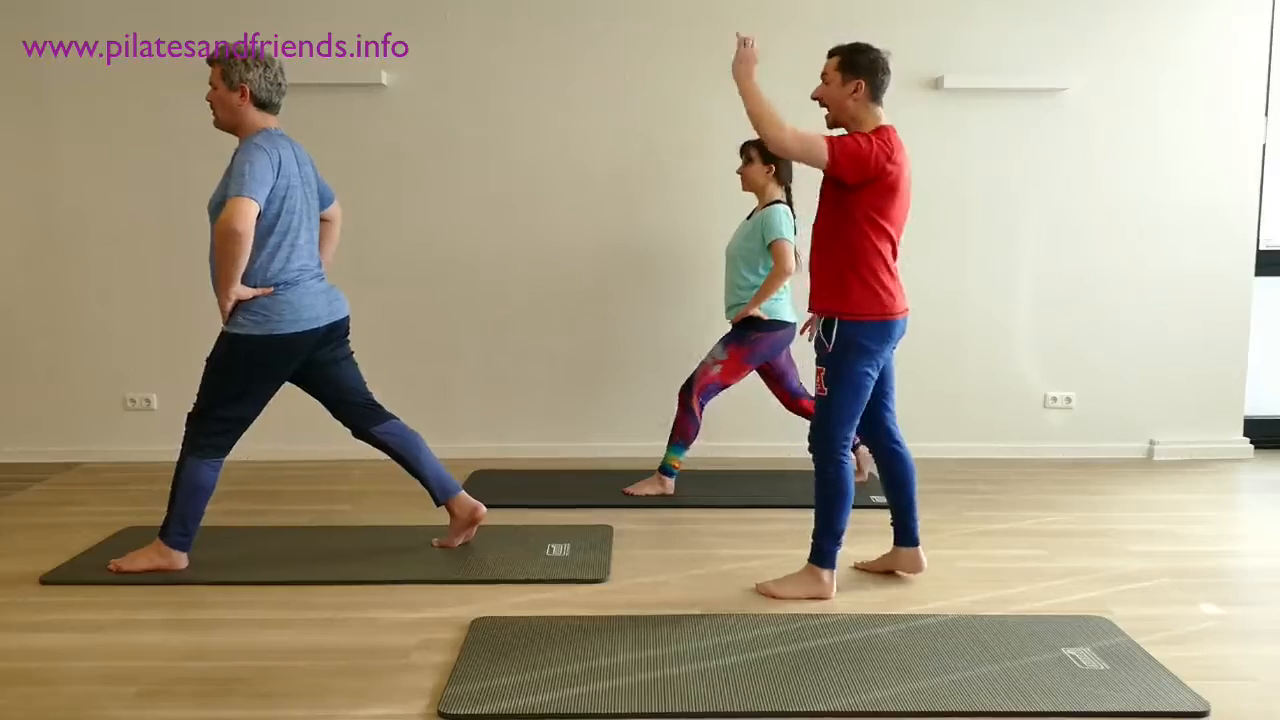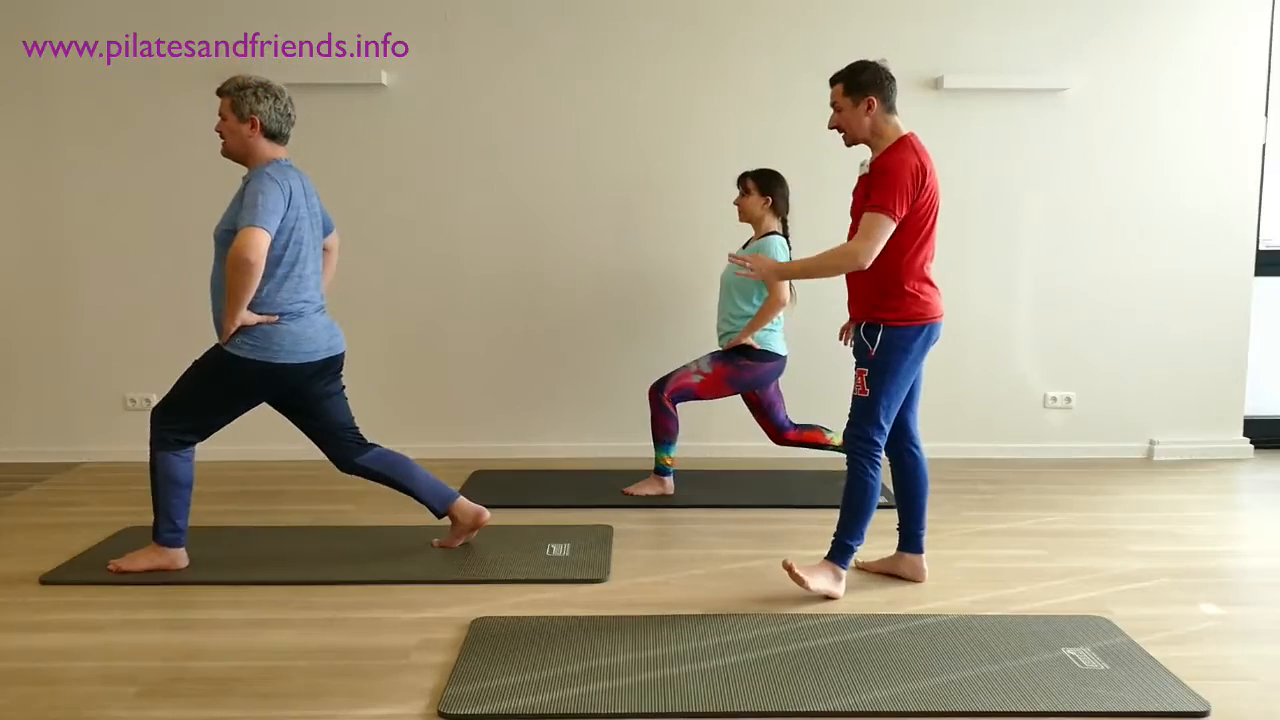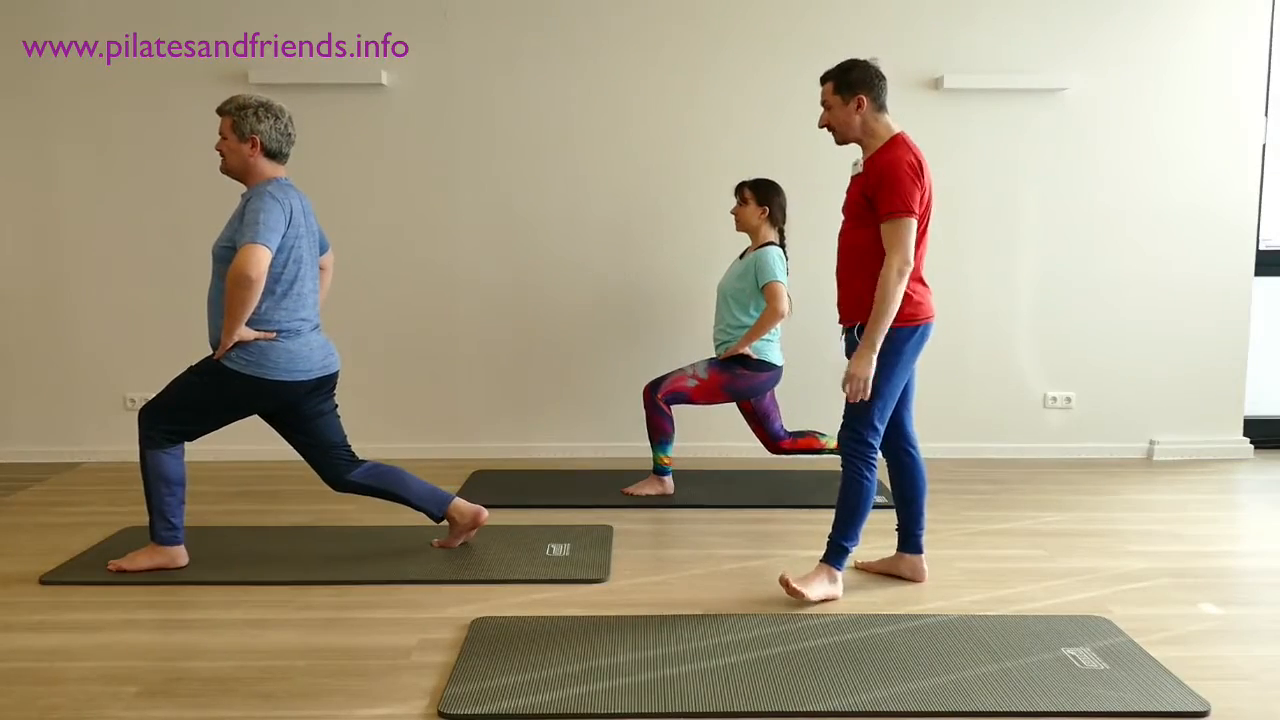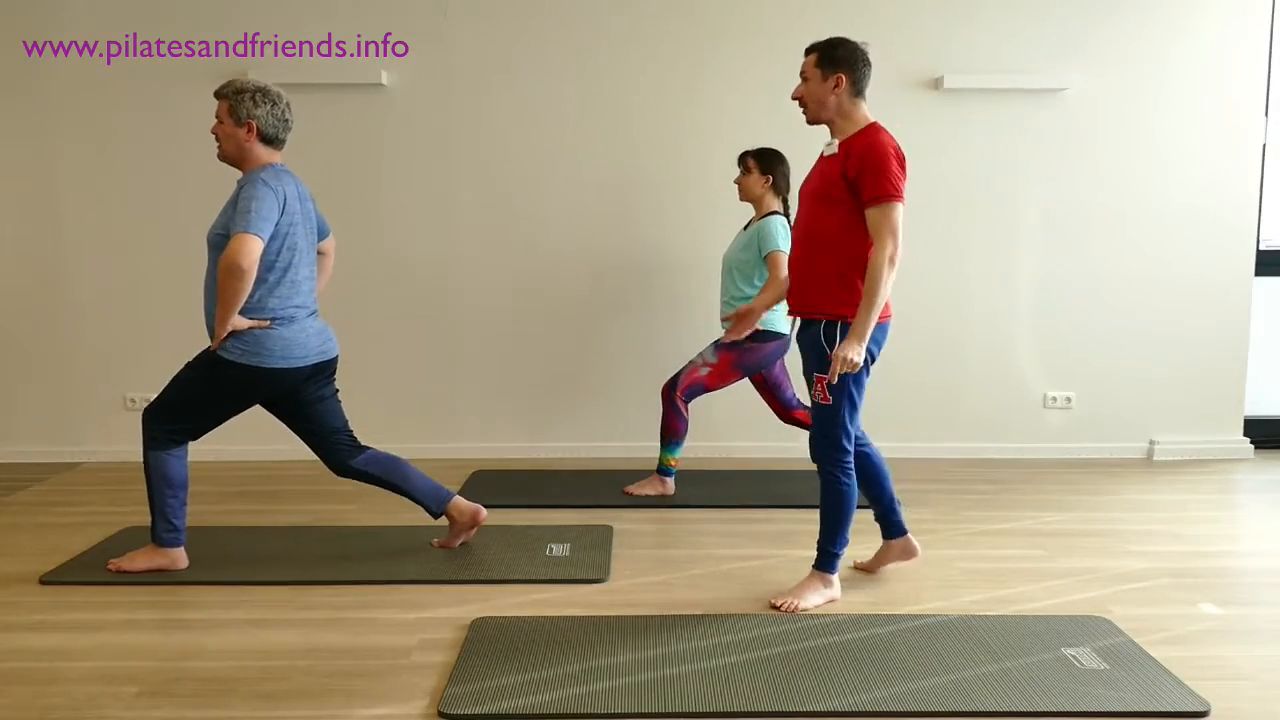
dt=0.7s
person 1, frame 1
left shoulder: (871, 149)
right shoulder: (875, 149)
left elbow: (780, 139)
left wrist: (746, 77)
right wrist: (832, 303)
left hip: (858, 323)
right hip: (875, 316)
left knee: (830, 443)
right knee: (880, 432)
left ankle: (819, 571)
right ankle: (909, 547)
person 1, frame 2
left shoulder: (900, 163)
right shoulder: (895, 158)
left elbow: (860, 254)
left wrist: (779, 271)
right wrist: (863, 313)
left hip: (896, 325)
right hip: (903, 321)
left knee: (864, 442)
right knee: (901, 439)
left ankle: (836, 566)
right ankle: (911, 554)
person 1, frame 3
left shoulder: (895, 162)
right shoulder: (881, 160)
left elbow: (901, 263)
left wrist: (866, 347)
left hip: (889, 327)
right hip: (892, 325)
left knee: (858, 444)
right knee: (896, 439)
left ankle: (831, 570)
right ankle: (910, 554)
person 1, frame 4
left shoulder: (875, 149)
right shoulder: (836, 151)
left elbow: (887, 249)
left wrist: (857, 335)
left hip: (844, 325)
right hip: (821, 322)
left knee: (831, 447)
right knee: (845, 437)
left ankle: (825, 575)
right ankle: (897, 536)
person 2, frame 1
left shoulder: (257, 151)
right shoulder: (291, 151)
left elbow: (237, 222)
right elbow: (331, 214)
left wrist: (228, 290)
left hip: (270, 326)
right hip: (321, 317)
left knee: (207, 432)
right knee: (366, 416)
left ankle: (171, 549)
right ankle: (459, 504)
person 2, frame 2
left shoulder: (268, 181)
right shoulder: (296, 181)
left elbow: (248, 252)
right elbow: (330, 243)
left wrist: (233, 315)
left hip: (264, 351)
right hip: (316, 347)
left knee: (170, 426)
right knee: (351, 450)
left ankle: (168, 547)
right ankle: (460, 509)
person 2, frame 3
left shoulder: (267, 199)
right shoulder: (291, 199)
left elbow: (249, 268)
right elbow: (324, 262)
left wrist: (232, 330)
left hip: (259, 366)
right hip: (309, 364)
left knee: (157, 425)
right knee: (343, 469)
left ankle: (167, 547)
right ankle: (458, 510)
person 2, frame 4
left shoulder: (261, 187)
right shoulder: (290, 185)
left elbow: (241, 258)
right elbow: (326, 247)
left wrist: (225, 319)
left hip: (257, 355)
right hip: (309, 351)
left knee: (162, 426)
right knee: (346, 454)
left ankle: (167, 547)
right ankle: (456, 507)
person 3, frame 1
left shoulder: (775, 213)
right shoulder: (760, 213)
left elbow: (785, 266)
left wrist: (752, 306)
left hip: (764, 327)
right hip: (767, 328)
left knee: (694, 391)
right knee: (796, 398)
left ankle: (664, 478)
right ankle: (860, 448)
person 3, frame 2
left shoulder: (771, 245)
right shoulder: (757, 243)
left elbow: (780, 297)
left wrist: (745, 335)
left hip: (755, 356)
right hip: (756, 357)
left knee: (662, 392)
right knee: (783, 431)
left ankle: (662, 479)
person 3, frame 3
left shoulder: (767, 255)
right shoulder: (751, 253)
left elbow: (778, 308)
left wrist: (741, 346)
left hip: (752, 366)
right hip: (751, 366)
left knee: (656, 393)
right knee: (779, 440)
left ankle: (661, 478)
person 3, frame 4
left shoulder: (773, 225)
right shoulder: (759, 224)
left elbow: (781, 278)
left wrist: (749, 319)
left hip: (761, 338)
right hip: (757, 339)
left knee: (676, 391)
right knee: (789, 409)
left ankle: (663, 479)
